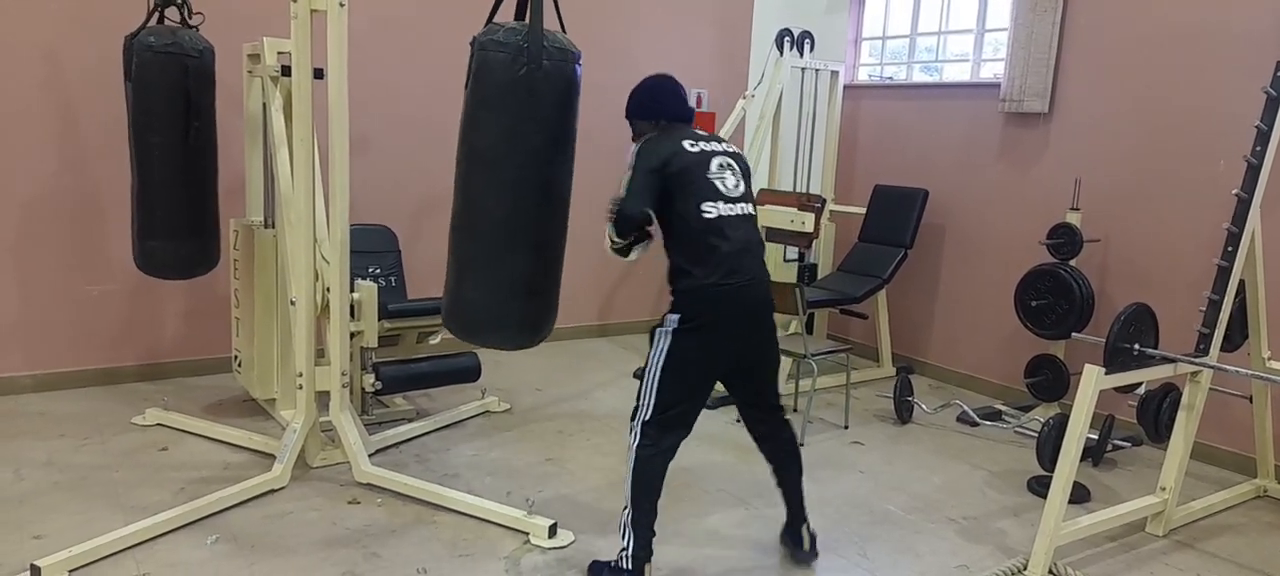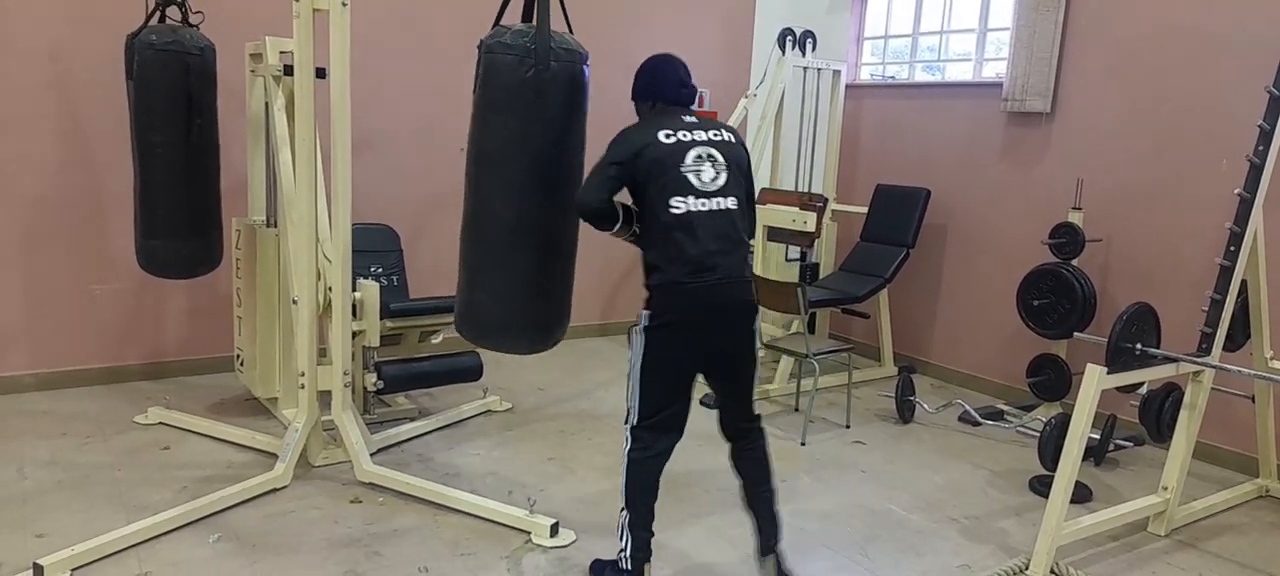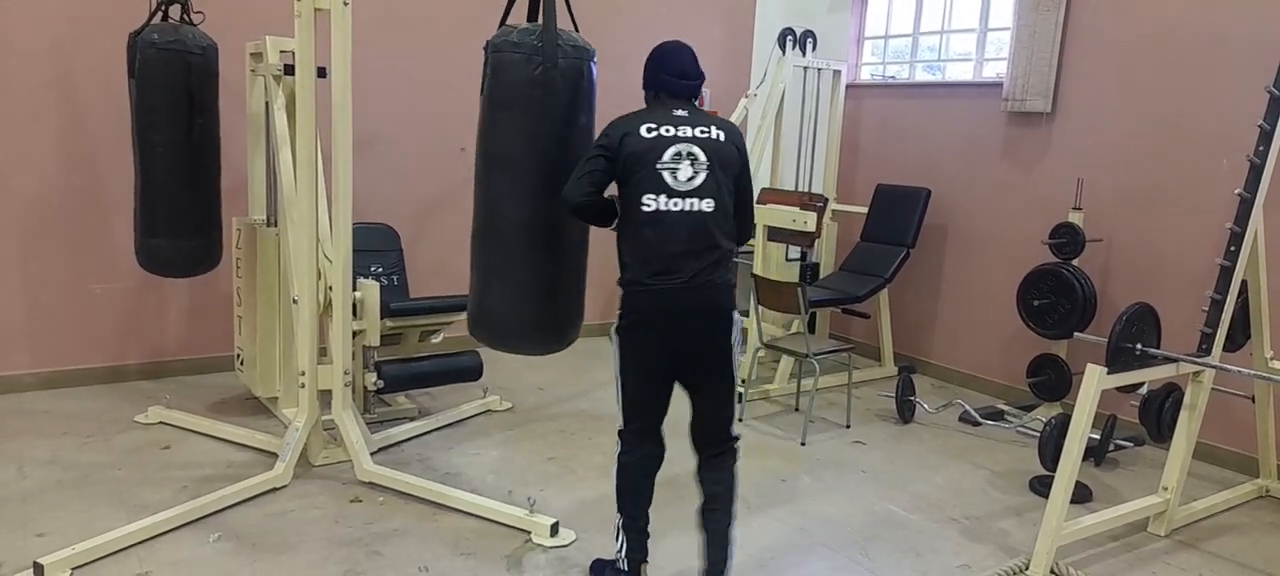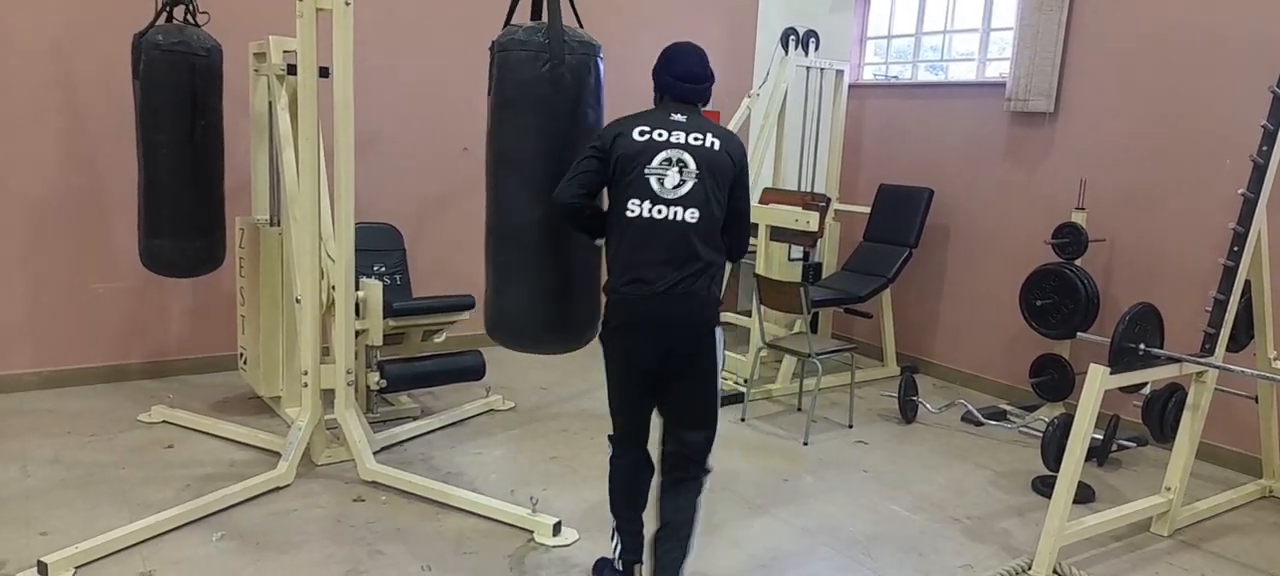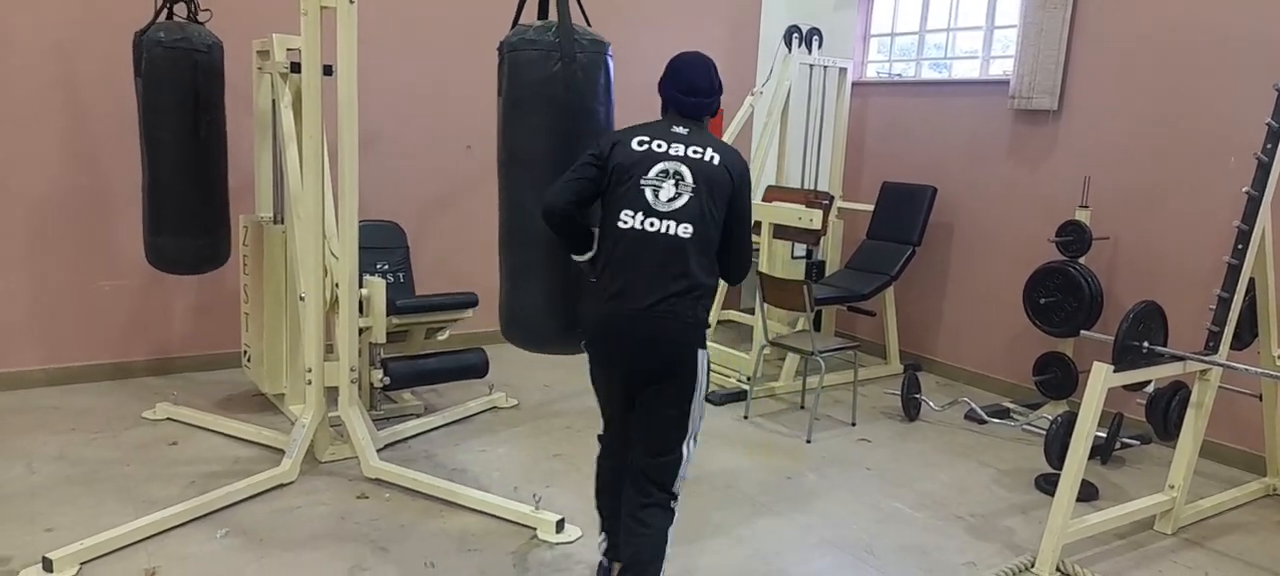
dt=0.1s
person 1, frame 1
left shoulder: (658, 152)
right shoulder: (730, 151)
left elbow: (627, 214)
left wrist: (624, 235)
left hip: (701, 308)
right hip: (754, 300)
left knee: (653, 431)
right knee: (765, 412)
right ankle: (800, 531)
person 1, frame 2
left shoulder: (637, 139)
right shoulder: (732, 138)
left elbow: (589, 203)
left wrist: (629, 223)
left hip: (673, 304)
right hip: (736, 300)
left knee: (649, 435)
right knee: (743, 427)
person 1, frame 3
left shoulder: (624, 131)
right shoulder: (729, 137)
left elbow: (576, 200)
right elbow: (743, 228)
left wrist: (618, 214)
left hip: (646, 305)
right hip: (713, 303)
left knee: (640, 438)
right knee: (716, 440)
person 1, frame 4
left shoulder: (620, 133)
right shoulder: (728, 148)
left elbow: (568, 201)
right elbow: (737, 245)
left hip: (627, 313)
right hip: (694, 319)
left knee: (627, 443)
right knee: (685, 461)
person 1, frame 5
left shoulder: (620, 144)
right shoulder: (730, 164)
left elbow: (557, 206)
right elbow: (737, 267)
left hip: (611, 325)
right hip: (680, 334)
left knee: (619, 446)
right knee: (657, 481)
